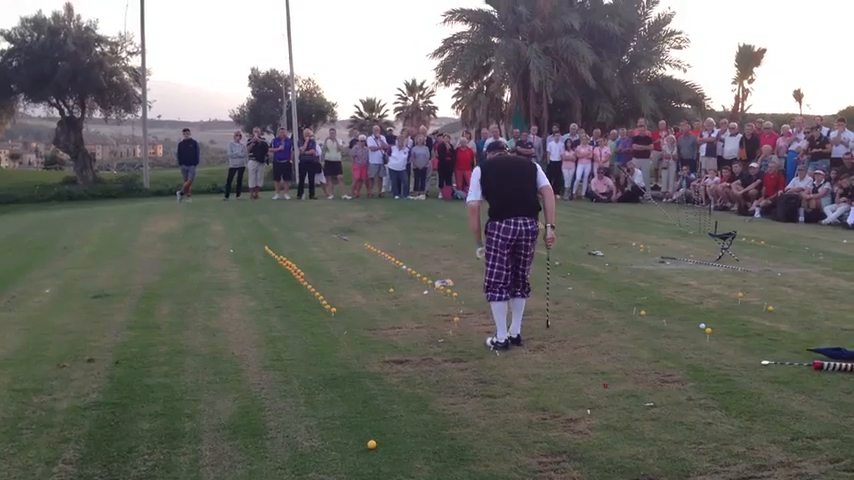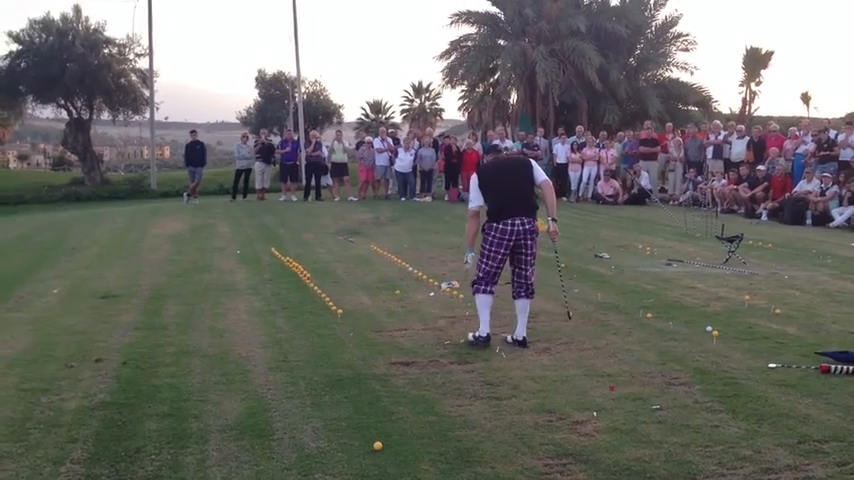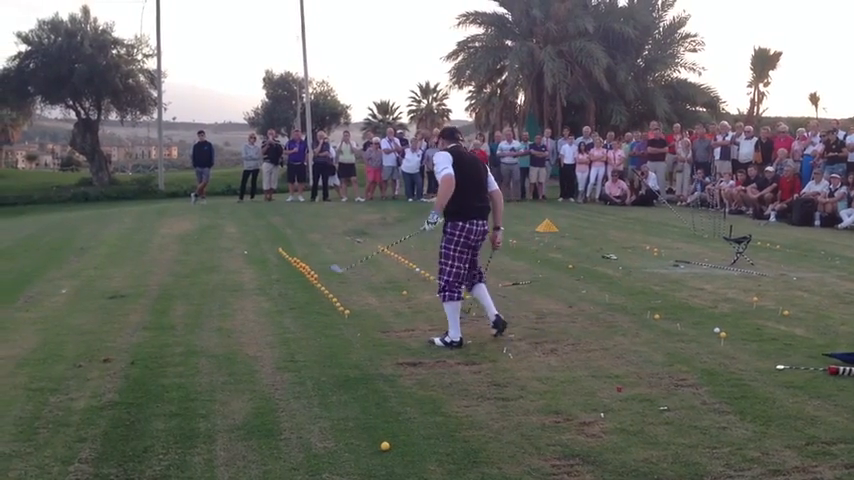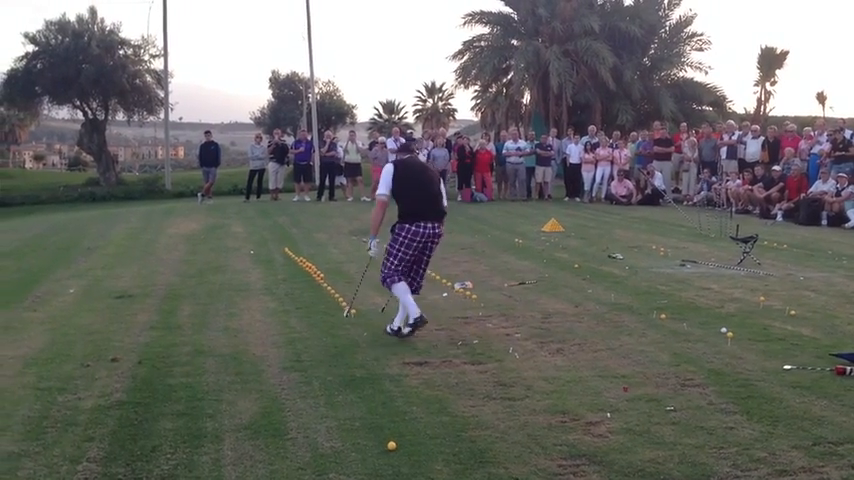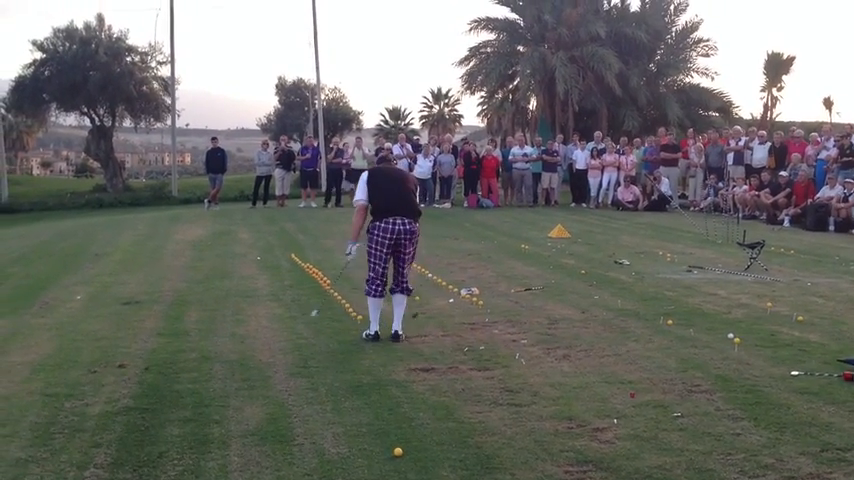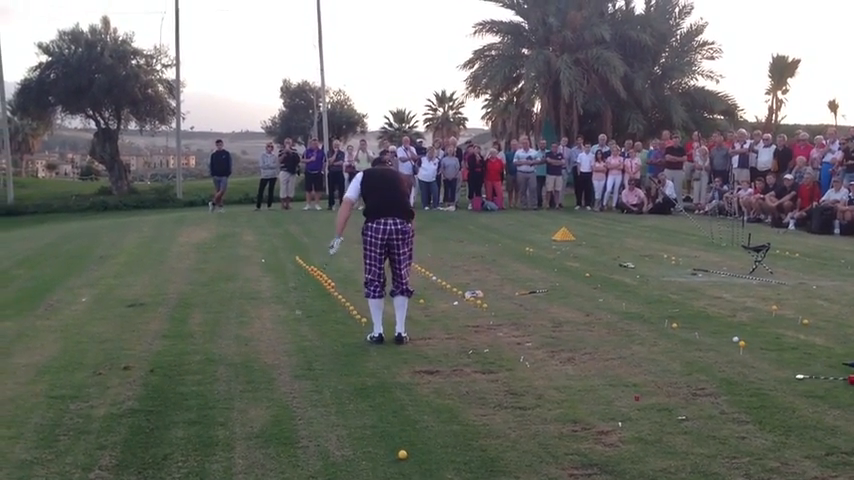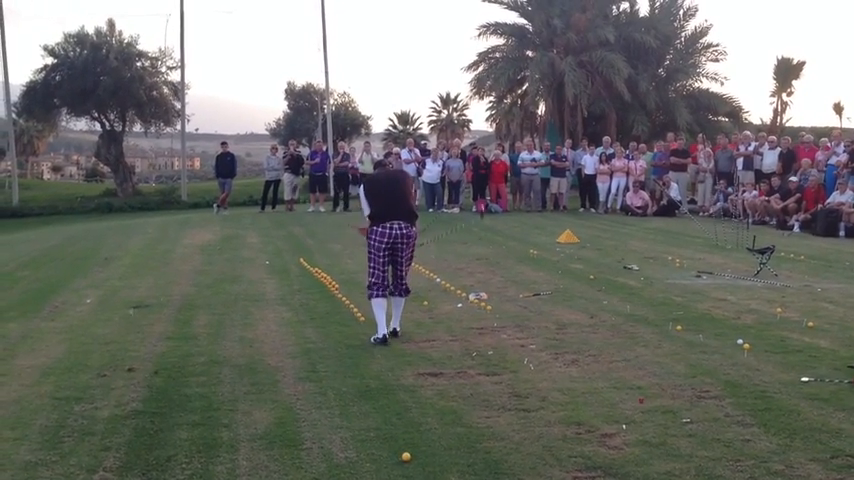
dt=0.5s
person 1, frame 1
left shoulder: (482, 169)
right shoulder: (530, 164)
left elbow: (473, 207)
right elbow: (548, 192)
left wrist: (479, 242)
right wrist: (550, 227)
left hip: (500, 225)
right hip: (529, 224)
left knee: (496, 281)
right knee: (520, 279)
left ankle: (501, 337)
right ankle: (515, 333)
person 1, frame 2
left shoulder: (480, 173)
right shoulder: (526, 162)
left elbow: (473, 214)
right elbow: (547, 186)
left wrist: (469, 249)
right wrist: (552, 219)
left hip: (499, 226)
right hip: (527, 224)
left knee: (484, 279)
right knee: (524, 280)
left ankle: (483, 332)
right ankle: (520, 335)
person 1, frame 3
left shoulder: (443, 155)
right shoulder: (477, 161)
left elbow: (448, 181)
right elbow: (497, 196)
left wrist: (435, 212)
right wrist: (497, 229)
left hip: (458, 224)
right hip: (480, 223)
left knee: (450, 279)
right knee: (471, 273)
left ankle: (454, 336)
right ankle: (494, 316)
person 1, frame 4
left shoulder: (392, 167)
right shoulder: (432, 172)
left elbow: (381, 204)
right elbow: (442, 205)
left wrist: (373, 237)
left hip: (410, 225)
right hip: (436, 227)
left knee: (390, 271)
right knee: (414, 276)
left ankle: (414, 315)
right ankle: (398, 324)
person 1, frame 5
left shoulder: (369, 174)
right shoulder: (408, 177)
left elbow: (361, 209)
left wrist: (353, 243)
right wrist: (410, 249)
left hip: (382, 225)
right hip: (409, 225)
left knee: (376, 279)
right knee: (402, 279)
left ankle: (373, 330)
right ankle: (397, 329)
person 1, frame 6
left shoulder: (363, 175)
right shoulder: (402, 180)
left elbow: (347, 204)
left wrist: (337, 237)
left hip: (375, 226)
right hip: (403, 226)
left knee: (374, 280)
right knee: (402, 280)
left ankle: (377, 332)
right ankle: (400, 332)
person 1, frame 7
left shoulder: (366, 184)
right shoulder: (405, 177)
left hip: (380, 230)
right hip: (406, 229)
left knee: (377, 283)
right knee: (400, 280)
left ankle: (381, 332)
right ankle: (395, 326)
